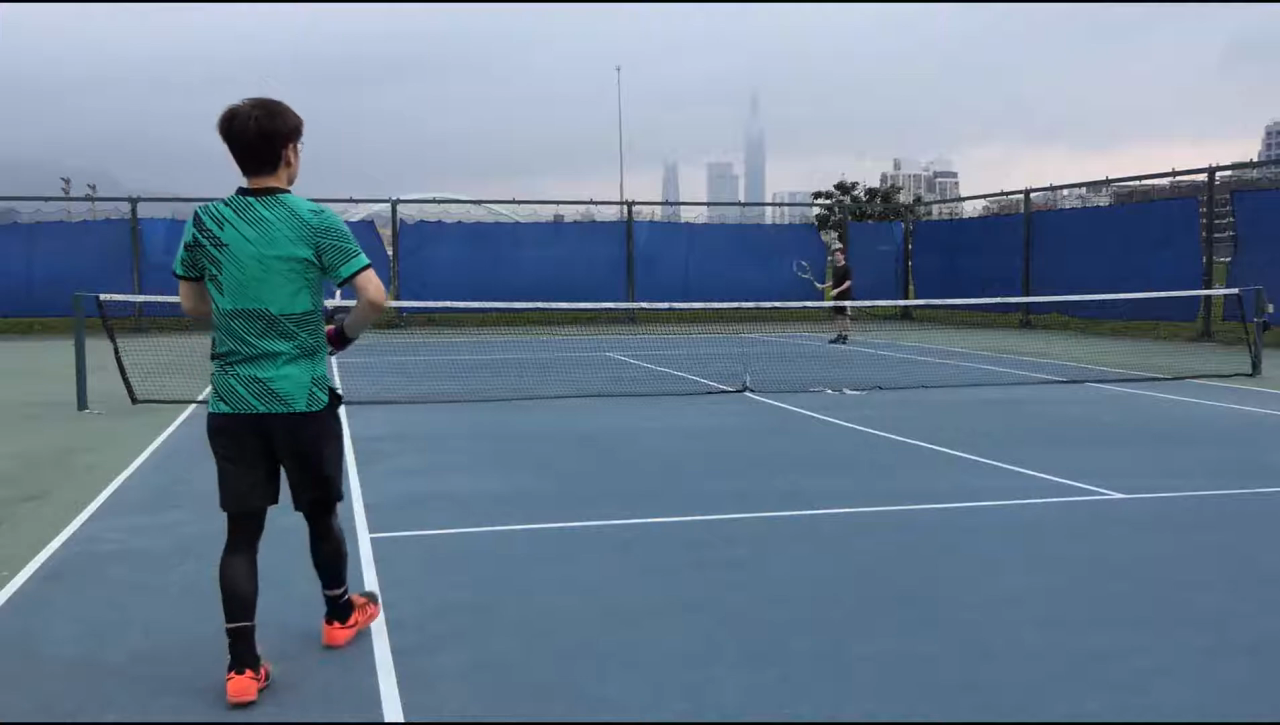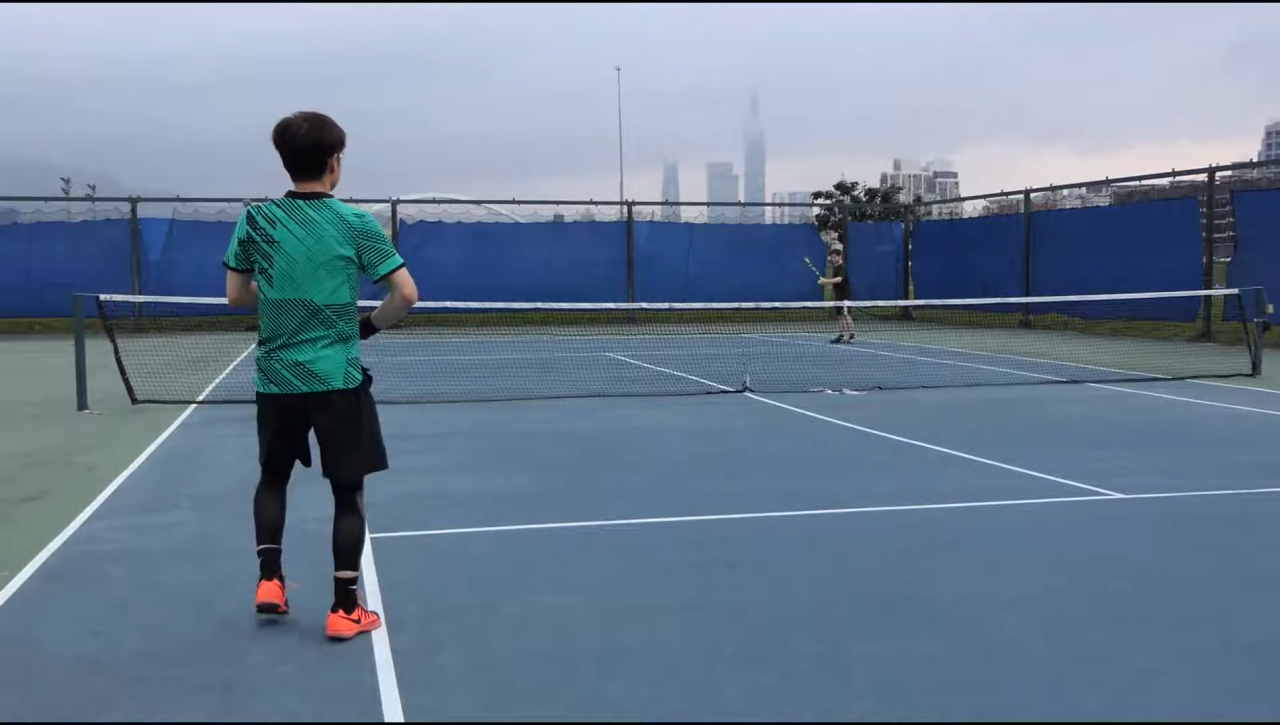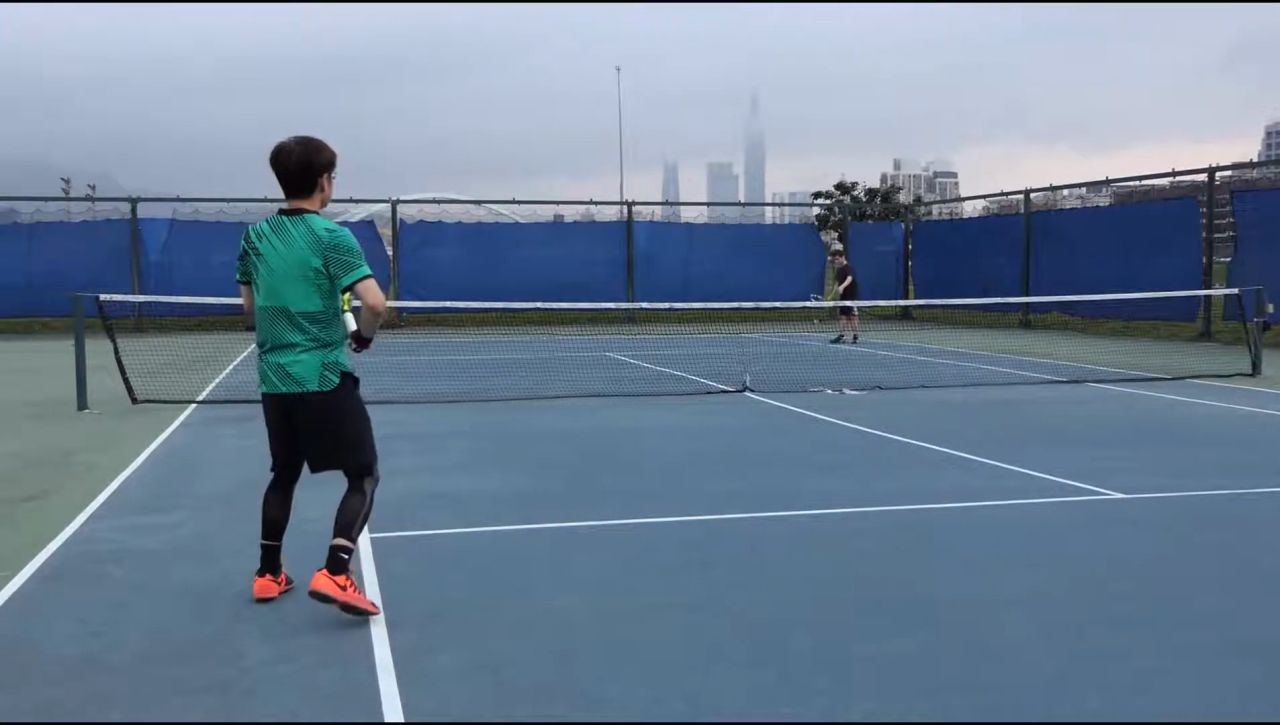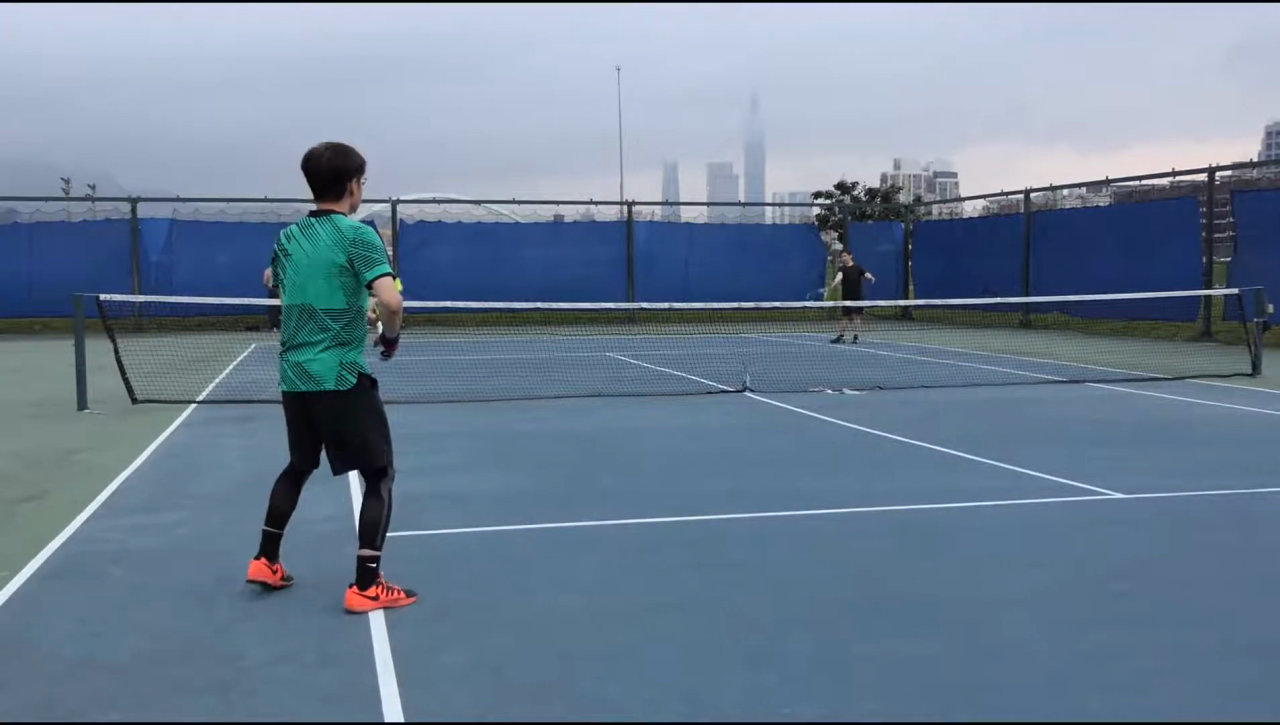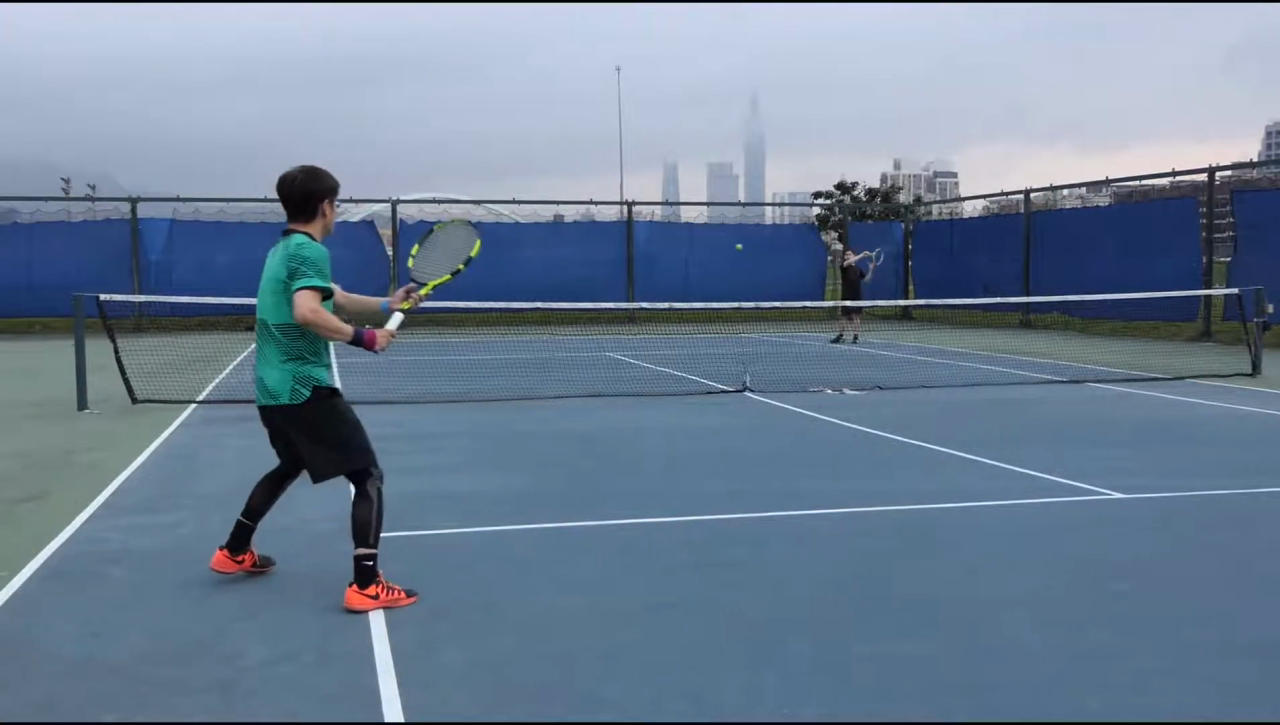
dt=0.4s
person 1, frame 1
left shoulder: (205, 222)
right shoulder: (317, 221)
left elbow: (192, 306)
right elbow: (374, 297)
right wrist: (342, 334)
left hip: (233, 400)
right hip: (303, 396)
left knee: (243, 528)
right knee: (322, 512)
left ankle: (241, 665)
right ankle: (340, 616)
person 1, frame 2
left shoulder: (256, 220)
right shoulder: (356, 223)
left elbow: (236, 295)
right elbow: (407, 293)
right wrist: (368, 324)
left hip: (276, 379)
right hip: (339, 379)
left knee: (272, 476)
right knee: (348, 492)
left ankle: (270, 579)
right ankle: (345, 608)
person 1, frame 3
left shoulder: (255, 236)
right shoulder: (332, 237)
left elbow: (249, 306)
right elbow: (375, 304)
right wrist: (363, 335)
left hip: (275, 380)
right hip: (324, 379)
left knee: (284, 472)
right knee: (363, 475)
left ankle: (268, 573)
right ankle: (334, 572)
person 1, frame 4
left shoulder: (287, 238)
right shoulder: (358, 236)
right elbow: (391, 301)
right wrist: (389, 337)
left hip: (295, 377)
right hip: (343, 377)
left knee: (298, 465)
right knee: (379, 475)
left ankle: (266, 560)
right ankle: (366, 585)
person 1, frame 5
left shoulder: (285, 251)
right shoulder: (309, 252)
left elbow: (338, 301)
right elbow: (307, 313)
left wrist: (386, 304)
right wrist: (363, 338)
left hip: (277, 389)
right hip: (304, 389)
left knee: (290, 468)
right knee: (367, 476)
left ankle: (234, 552)
right ankle: (367, 583)
